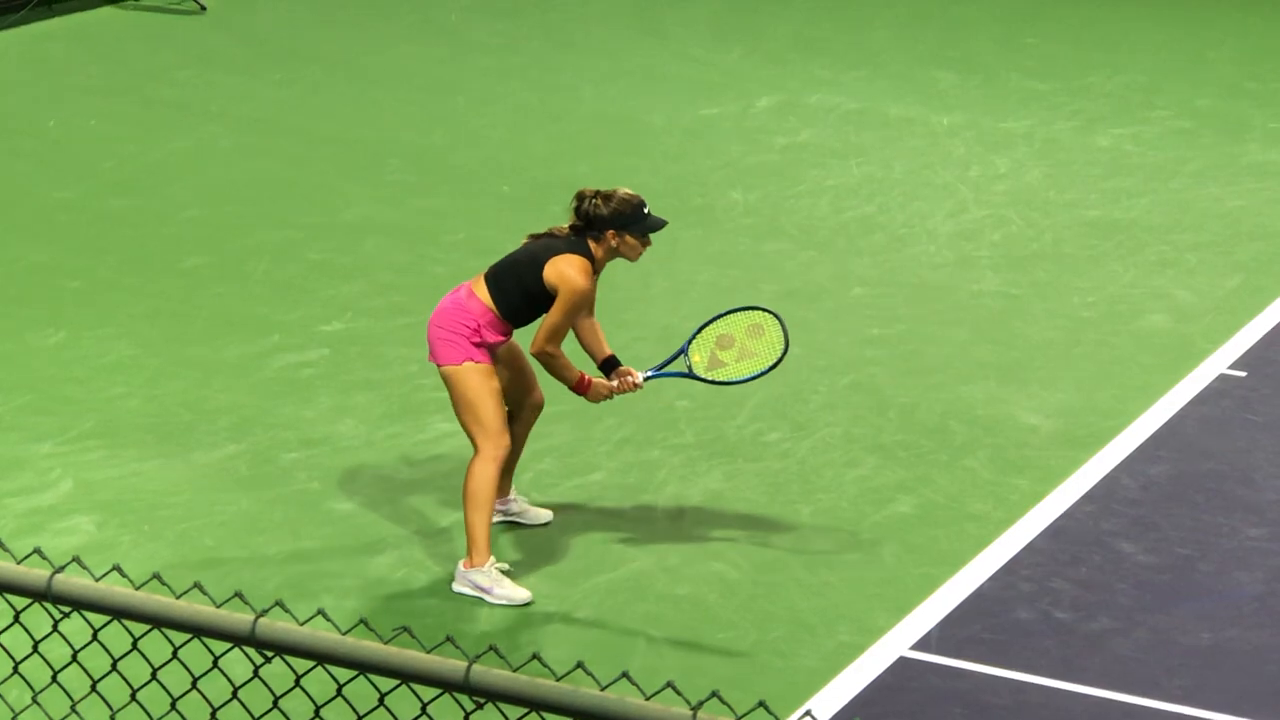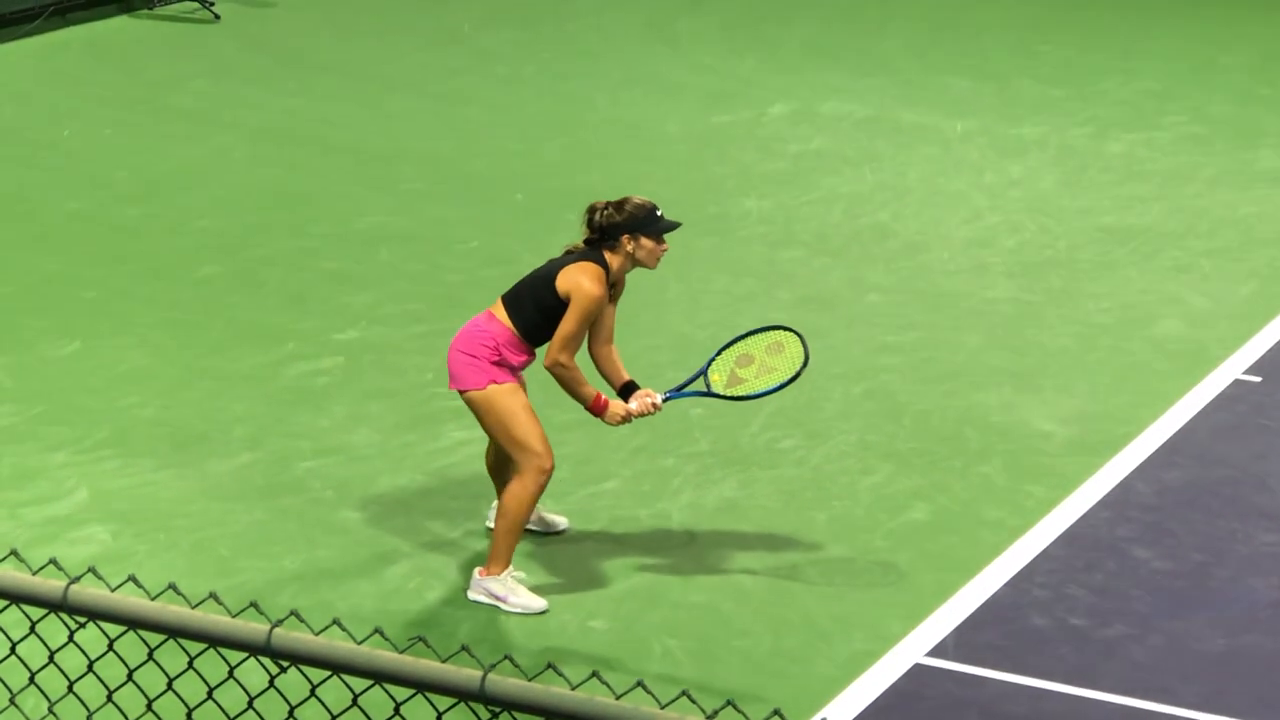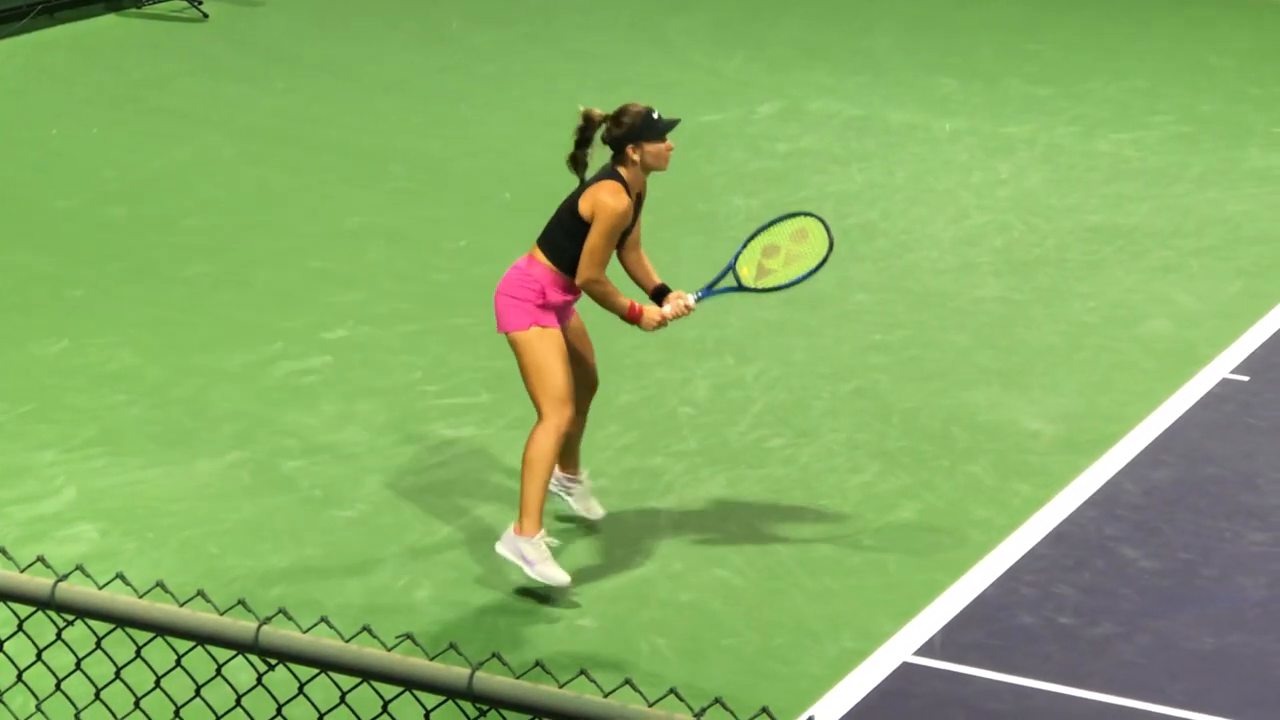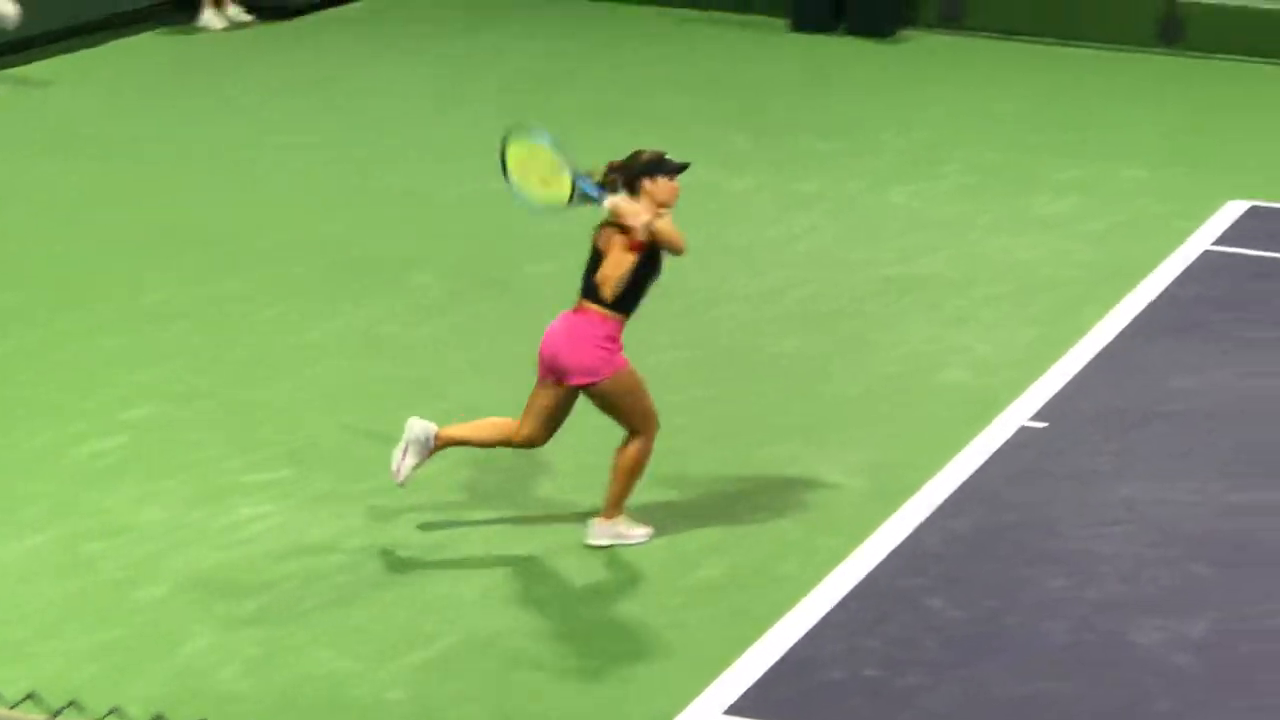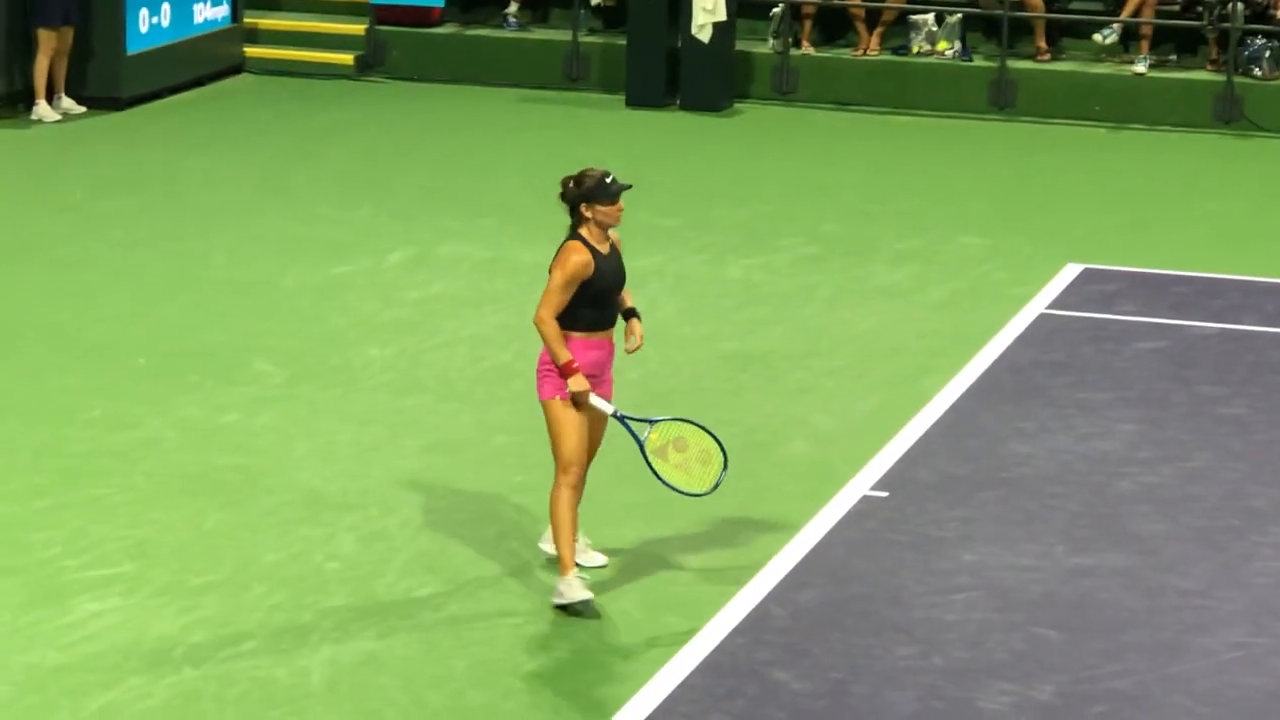
dt=1s
person 1, frame 1
left shoulder: (586, 250)
right shoulder: (576, 275)
left elbow: (583, 318)
right elbow: (544, 348)
left wrist: (611, 368)
right wrist: (586, 386)
left hip: (482, 327)
right hip: (461, 332)
left knee: (529, 403)
right knee: (495, 444)
left ankle: (499, 499)
right ankle: (475, 568)
person 1, frame 2
left shoulder: (610, 274)
right shoulder: (590, 284)
left elbow: (601, 346)
right elbow: (558, 360)
left wrist: (630, 391)
right wrist: (600, 406)
left hip: (499, 354)
right hip: (482, 357)
left knee: (511, 438)
right knee: (538, 462)
left ankle: (509, 512)
right ankle: (492, 577)
person 1, frame 3
left shoulder: (633, 184)
right shoulder: (613, 199)
left elbow: (629, 250)
right elbow: (591, 278)
left wrist: (662, 295)
right wrist: (637, 314)
left hip: (554, 296)
right hip: (529, 296)
left knee: (585, 387)
right knee: (558, 413)
left ankle: (568, 476)
right ankle: (525, 536)
person 1, frame 4
left shoulder: (651, 219)
right shoulder: (620, 228)
left elbow: (677, 245)
right elbow: (607, 291)
left wrist: (649, 225)
right wrist: (636, 243)
left hip: (564, 338)
right hip: (590, 344)
left knee: (527, 433)
right knee: (644, 428)
left ankle: (432, 435)
right ankle: (608, 522)
person 1, frame 5
left shoulder: (611, 242)
right shoulder: (575, 255)
right elbow: (544, 317)
left wrist: (632, 316)
right wrist: (570, 372)
left hip: (597, 360)
right hip: (567, 366)
left knee: (583, 460)
right knee: (570, 469)
left ankle: (560, 536)
right ankle: (567, 576)
